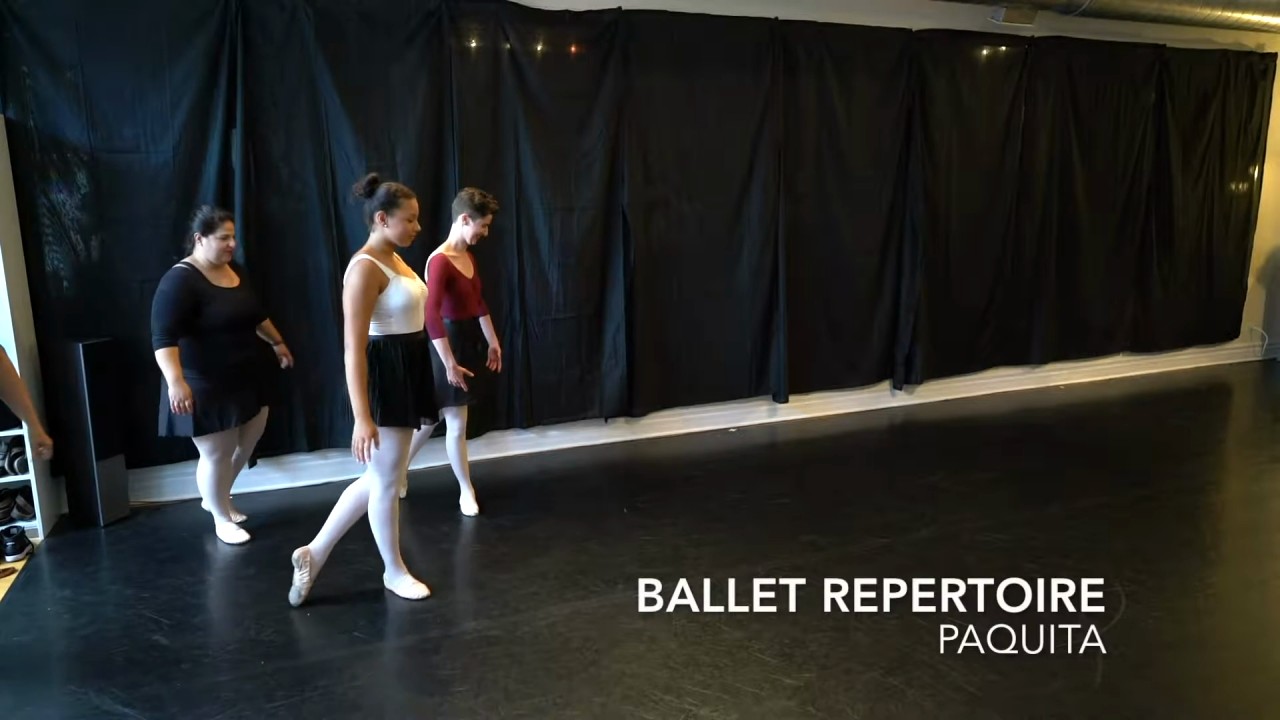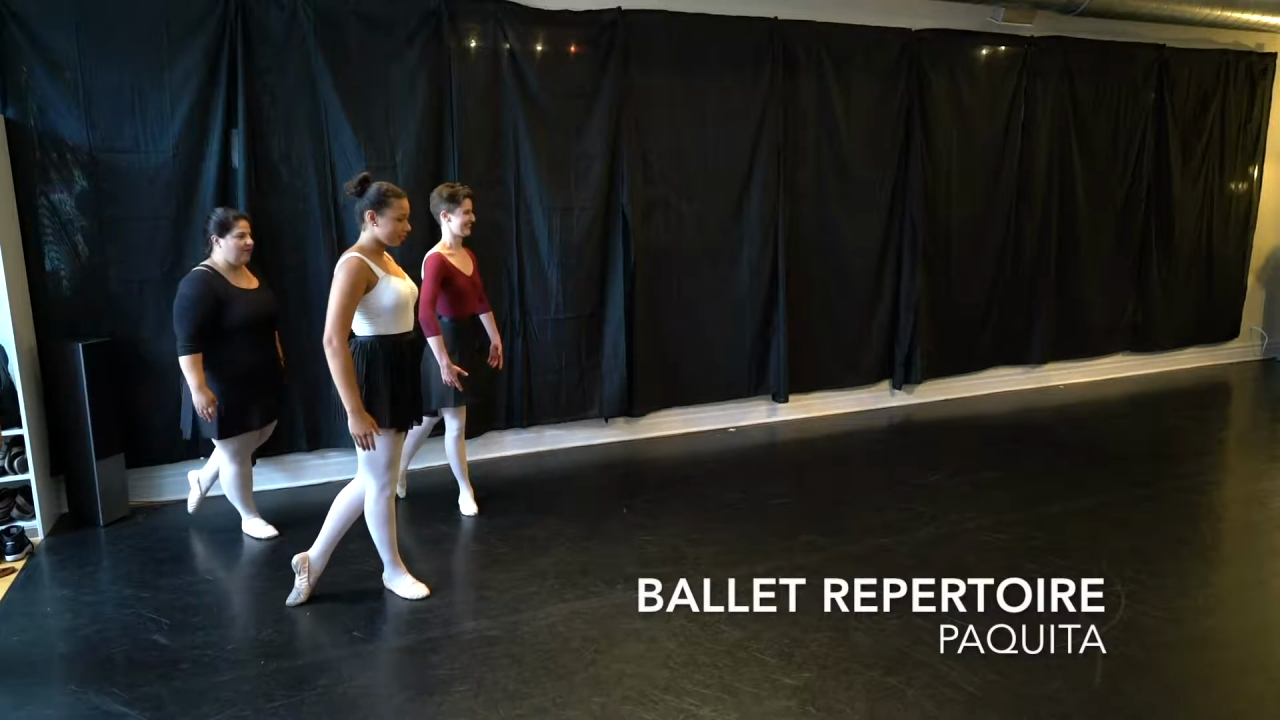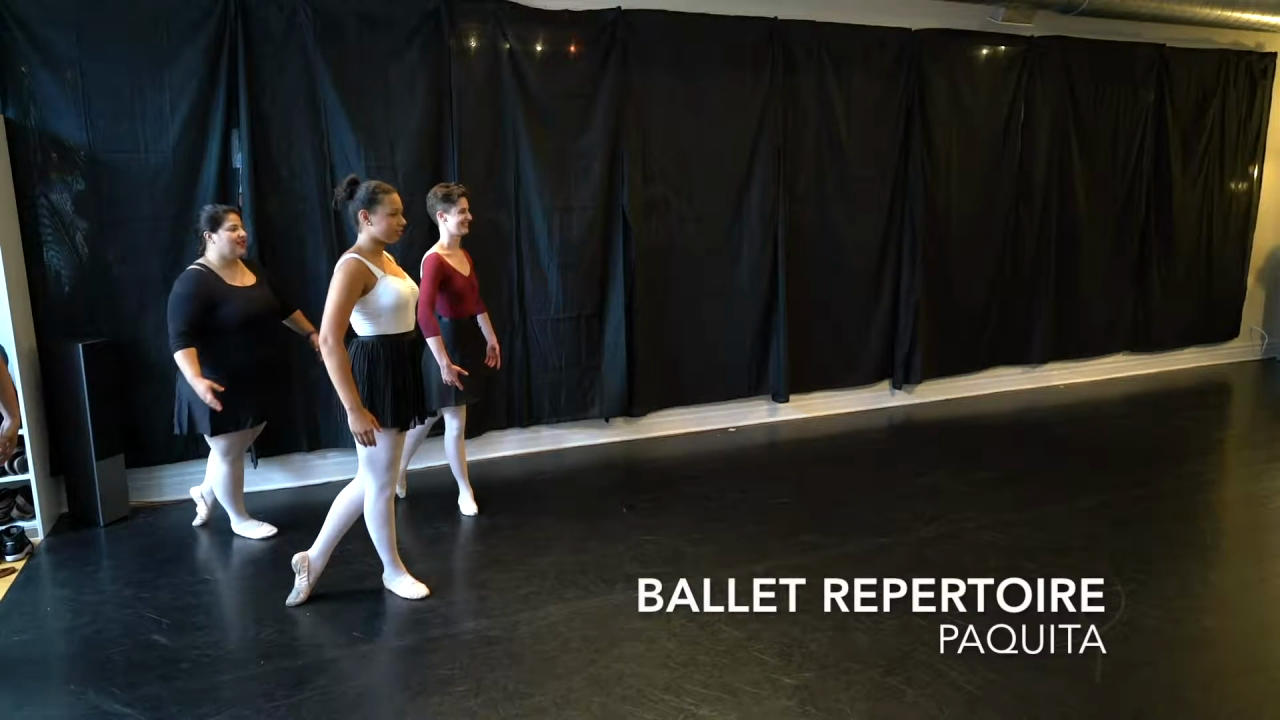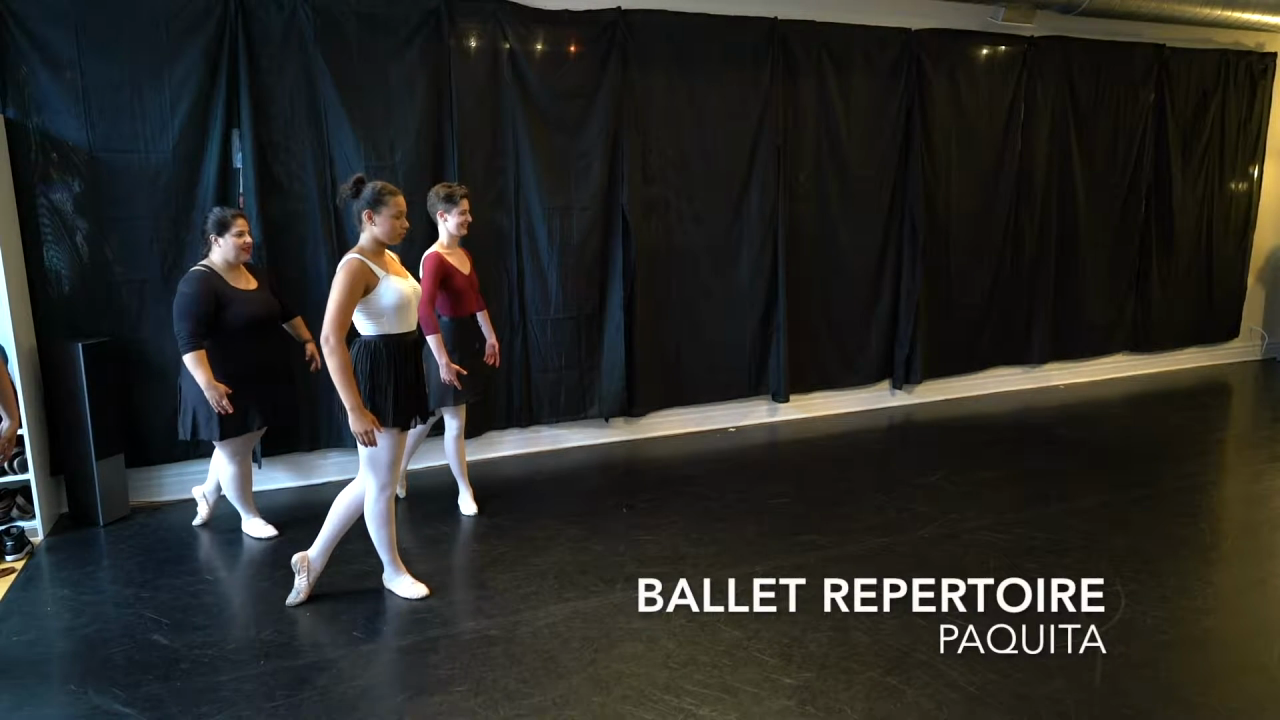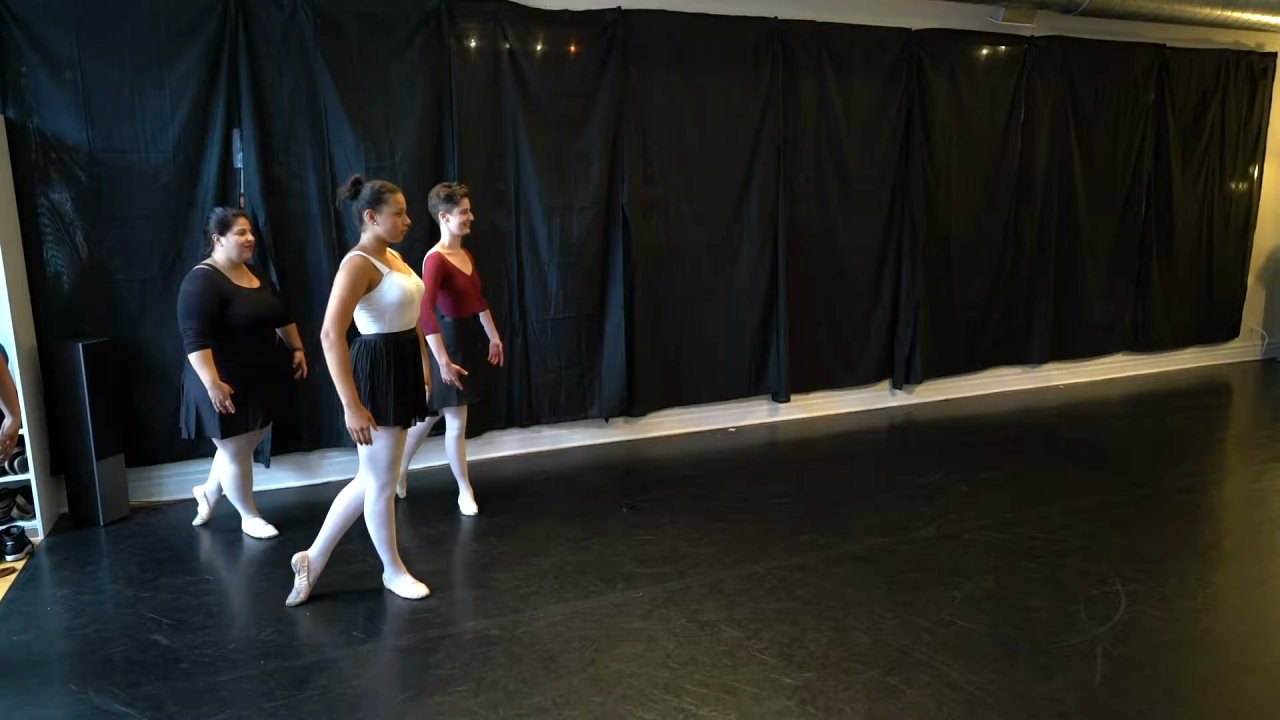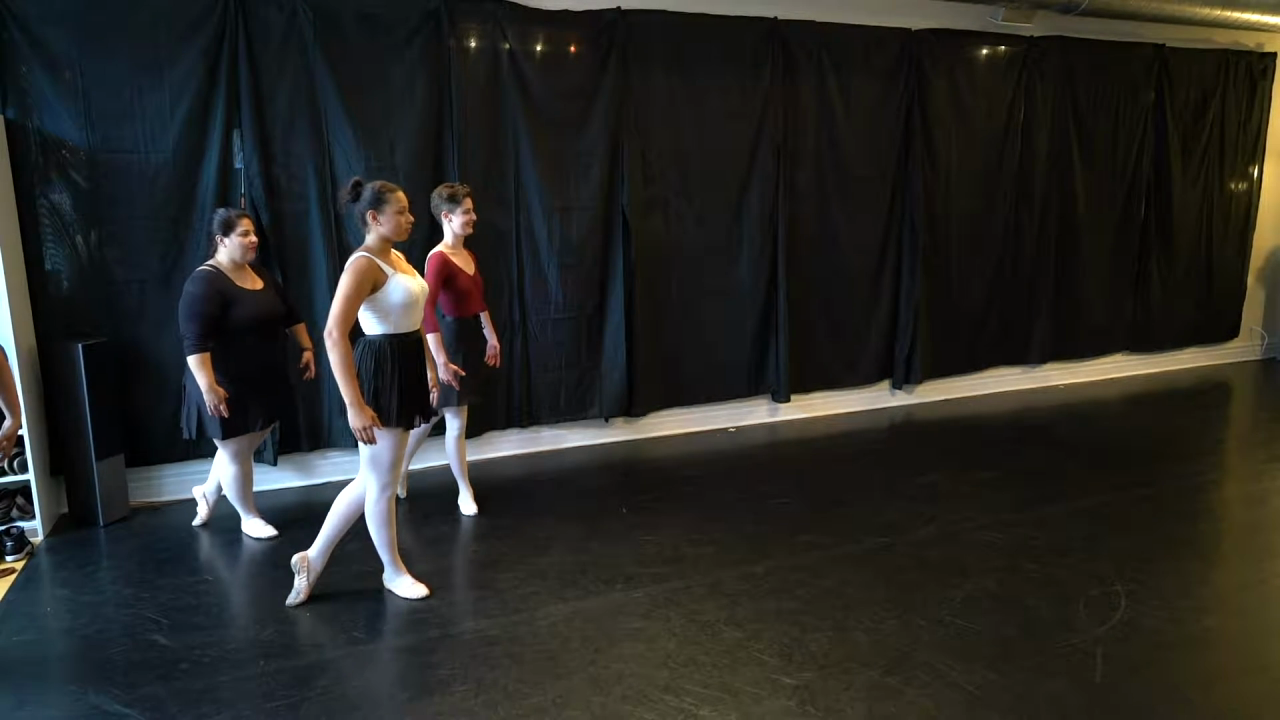
dt=0.7s
person 1, frame 1
left shoulder: (393, 259)
right shoulder: (365, 267)
right elbow: (354, 347)
left wrist: (413, 385)
right wrist: (362, 417)
left hip: (407, 371)
right hip: (384, 376)
left knee: (381, 477)
right knee: (387, 481)
left ankle: (315, 553)
right ankle: (394, 570)
person 1, frame 2
left shoulder: (385, 258)
right shoulder: (355, 265)
right elbow: (334, 340)
left wrist: (401, 382)
right wrist: (355, 411)
left hip: (396, 371)
right hip: (374, 375)
left knee: (370, 479)
right knee: (381, 483)
left ankle: (314, 560)
right ankle: (393, 570)
person 1, frame 3
left shoulder: (386, 258)
right shoulder: (354, 266)
right elbow: (329, 340)
left wrist: (406, 380)
right wrist: (354, 408)
left hip: (400, 370)
right hip: (375, 373)
left knee: (370, 478)
right knee: (380, 482)
left ankle: (313, 559)
right ankle: (392, 570)
person 1, frame 4
left shoulder: (392, 259)
right shoulder: (355, 267)
right elbow: (331, 339)
left wrist: (418, 377)
right wrist: (355, 409)
left hip: (402, 370)
right hip: (377, 373)
left knee: (370, 479)
right knee: (381, 483)
left ankle: (313, 559)
right ankle: (393, 570)
person 1, frame 5
left shoulder: (393, 256)
right shoulder: (358, 264)
right elbow: (331, 334)
left wrist: (425, 371)
right wrist: (352, 405)
left hip: (403, 367)
right hip: (377, 370)
left knee: (371, 477)
right knee: (381, 481)
left ankle: (313, 558)
right ankle: (393, 570)
person 1, frame 6
left shoulder: (397, 258)
right shoulder: (364, 265)
right elbow: (334, 334)
left wrist: (429, 369)
right wrist: (356, 403)
left hip: (406, 368)
right hip: (381, 372)
left knee: (371, 478)
right knee: (381, 482)
left ankle: (313, 559)
right ankle: (393, 570)
person 2, frame 1
left shoulder: (234, 270)
right shoulder: (181, 281)
left elbow: (255, 314)
right elbow: (164, 337)
left wrist: (277, 342)
right wrist: (175, 381)
left hip: (247, 378)
right hip: (207, 386)
left knee: (247, 443)
right knee: (216, 454)
left ankle: (215, 498)
right ankle: (222, 519)
person 2, frame 2
left shoulder: (250, 274)
right shoulder: (200, 284)
left elbow: (268, 321)
right elbow: (187, 342)
left wrist: (278, 358)
right wrist: (199, 388)
left hip: (261, 380)
right hip: (225, 388)
left knee: (253, 441)
right knee: (237, 453)
left ankle: (203, 479)
right ankle: (250, 517)
person 2, frame 3
left shoulder: (252, 269)
right shoulder: (195, 281)
left elbow: (282, 305)
right elbow: (181, 338)
left wrist: (311, 333)
right wrist: (195, 380)
left hip: (257, 379)
right hip: (221, 387)
left knee: (238, 445)
right knee: (229, 451)
left ankle: (206, 493)
right ankle: (239, 519)
person 2, frame 4
left shoulder: (253, 273)
right shoulder: (199, 283)
left elbow: (283, 310)
right elbow: (189, 340)
left wrist: (307, 340)
right wrist: (207, 384)
left hip: (260, 381)
right hip: (224, 388)
left knee: (242, 445)
right knee: (235, 452)
left ankle: (207, 492)
right ankle: (249, 516)
person 2, frame 5
left shoulder: (255, 273)
right shoulder: (202, 281)
left elbow: (281, 314)
right elbow: (195, 339)
left wrist: (297, 348)
right wrist: (212, 382)
left hip: (261, 380)
right hip: (227, 387)
left knee: (245, 445)
right knee: (236, 451)
left ankle: (209, 491)
right ankle: (249, 516)
person 2, frame 6
left shoulder: (259, 274)
right shoulder: (204, 283)
left elbow: (289, 313)
right elbow: (194, 341)
left wrist: (307, 347)
right wrist: (207, 386)
left hip: (263, 382)
right hip: (227, 387)
left knee: (244, 445)
right knee: (237, 451)
left ankle: (208, 492)
right ankle: (249, 517)
person 3, frame 1
left shoulder: (469, 257)
right shoulder: (440, 261)
left elbow: (479, 304)
right elbow: (432, 316)
left wrist: (492, 342)
right wrist: (449, 363)
left hip: (470, 341)
right hip: (448, 343)
right knee: (456, 424)
right ankle: (466, 491)
person 3, frame 2
left shoulder: (469, 255)
right shoulder: (436, 260)
left elbow: (481, 300)
right elbow: (426, 314)
left wrist: (495, 338)
right wrist: (444, 361)
left hip: (470, 339)
right hip: (448, 341)
left knee: (431, 415)
right knee: (456, 424)
left ankle: (398, 472)
right ankle: (465, 491)
person 3, frame 3
left shoulder: (465, 256)
right shoulder: (434, 260)
left elbow: (476, 301)
right elbow: (425, 314)
left wrist: (491, 338)
right wrist: (443, 361)
left hip: (468, 338)
right hip: (447, 341)
left knee: (430, 414)
right knee: (456, 423)
left ankle: (398, 472)
right ankle: (465, 491)
person 3, frame 4
left shoulder: (464, 254)
right shoulder: (434, 259)
left elbow: (476, 299)
right elbow: (425, 312)
left wrist: (490, 336)
right wrist: (442, 360)
left hip: (468, 337)
right hip: (447, 339)
left knee: (430, 414)
right knee: (456, 423)
left ankle: (398, 472)
right ankle: (465, 491)
person 3, frame 5
left shoulder: (466, 255)
right shoulder: (436, 259)
left elbow: (478, 299)
right elbow: (426, 312)
left wrist: (493, 336)
right wrist: (442, 360)
left hip: (471, 338)
right hip: (450, 340)
left knee: (431, 414)
right knee: (456, 424)
left ankle: (398, 472)
right ankle: (464, 491)
person 3, frame 6
left shoulder: (469, 255)
right shoulder: (439, 259)
right elbow: (427, 310)
left wrist: (491, 337)
right wrist: (441, 360)
left hip: (471, 338)
right hip: (451, 340)
right knee: (457, 423)
left ankle: (399, 472)
right ankle: (465, 492)
